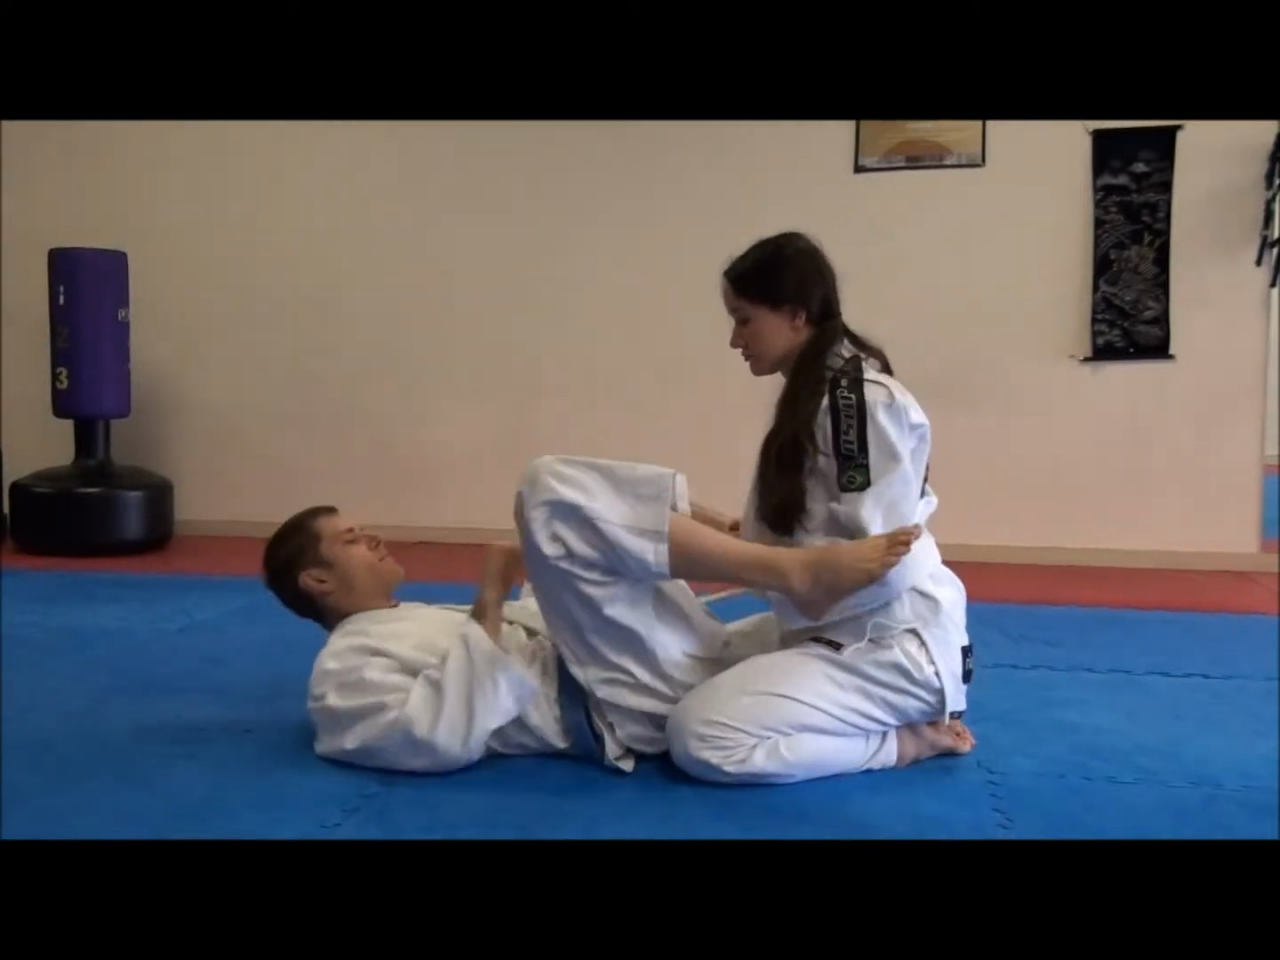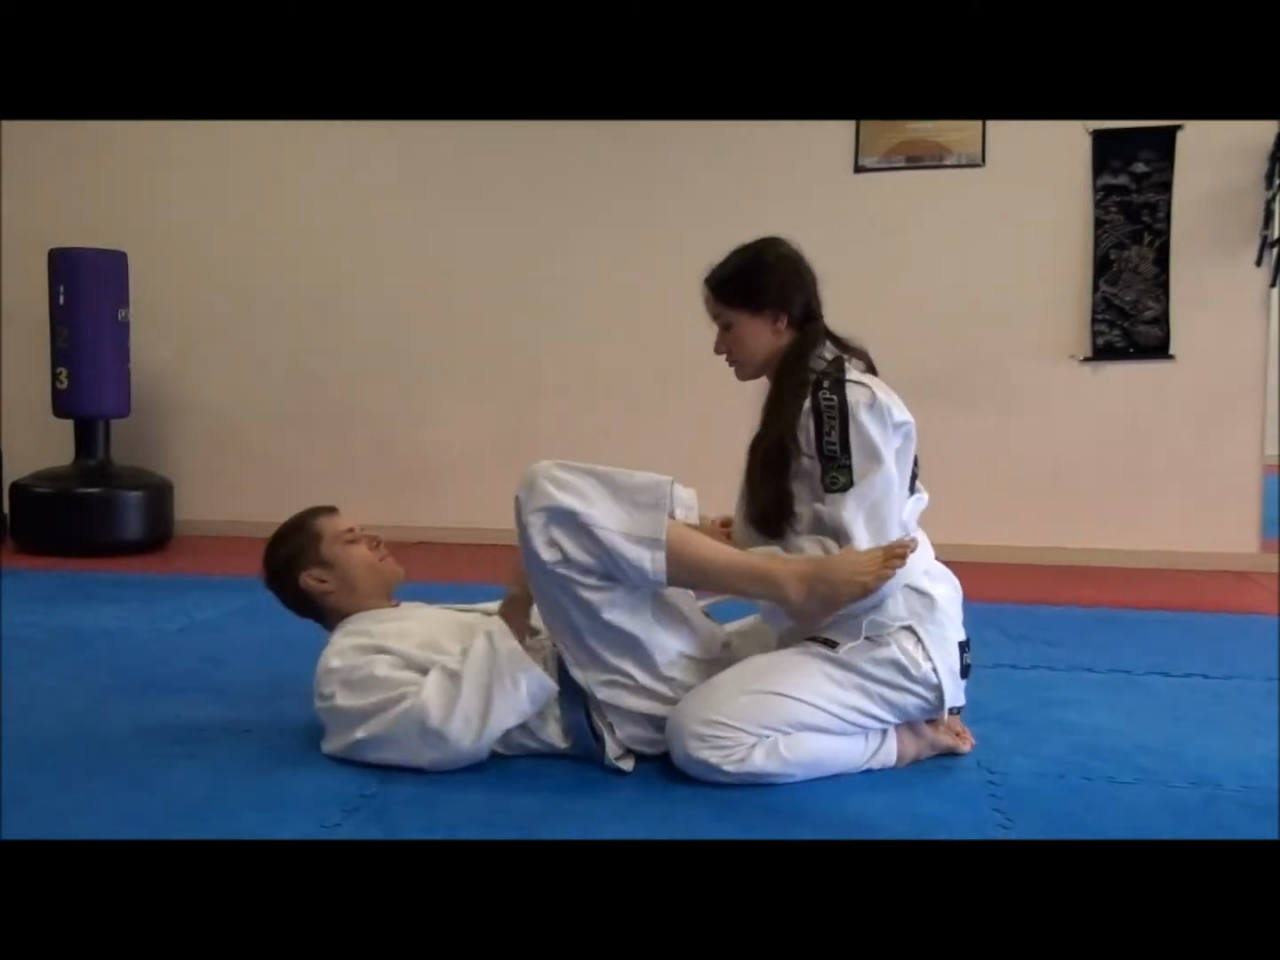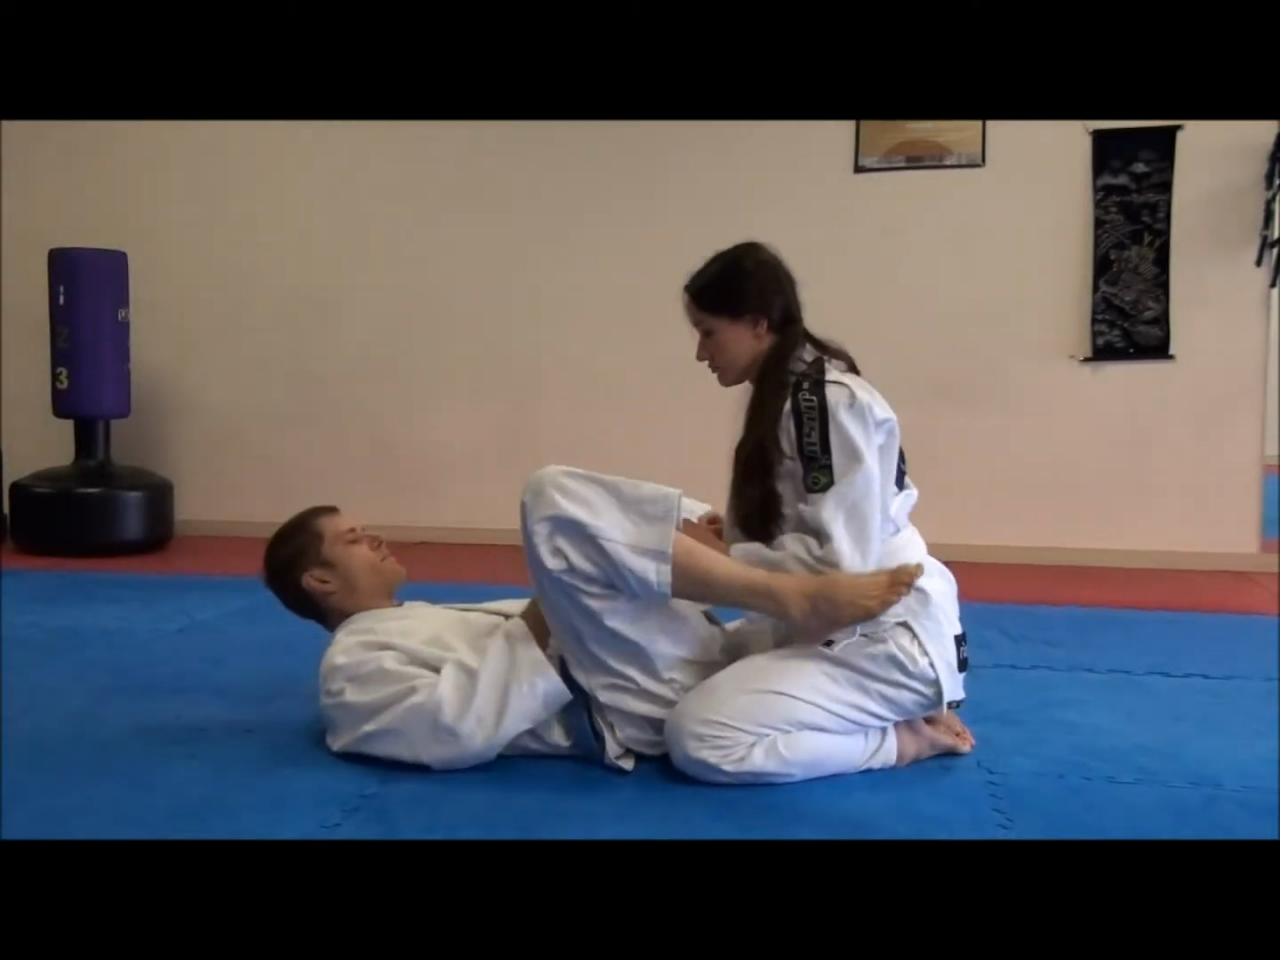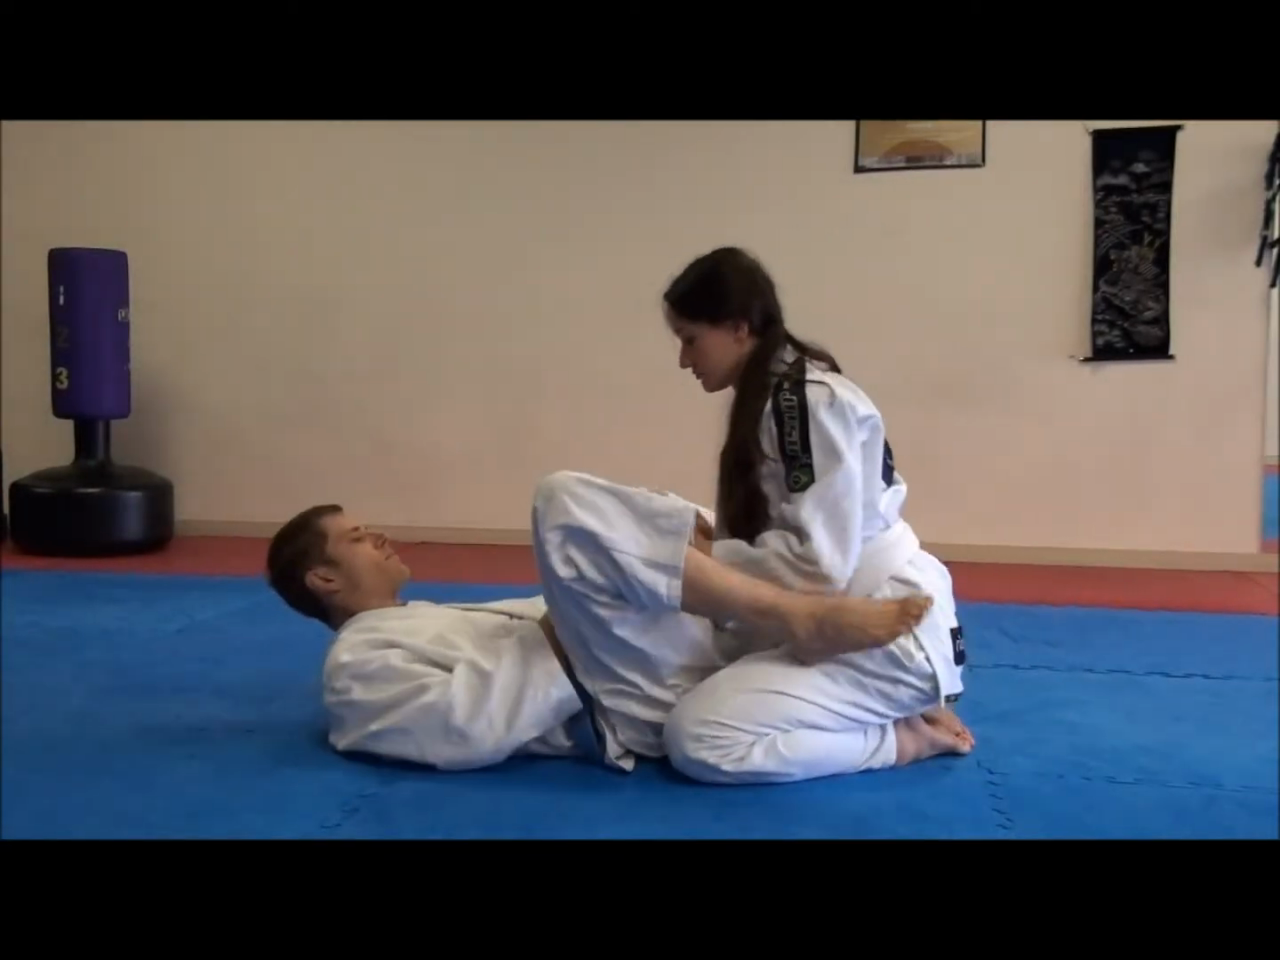
dt=0.1s
person 1, frame 1
left shoulder: (409, 624)
right shoulder: (345, 671)
right elbow: (442, 733)
right wrist: (489, 609)
right hip: (631, 704)
right knee: (551, 489)
right ankle: (794, 569)
person 1, frame 2
left shoulder: (408, 625)
right shoulder: (348, 670)
right elbow: (458, 725)
right wrist: (514, 612)
right hip: (633, 703)
right knee: (550, 496)
right ankle: (790, 579)
person 1, frame 3
left shoulder: (416, 623)
right shoulder: (353, 668)
right elbow: (462, 725)
right wrist: (538, 621)
right hip: (632, 704)
right knee: (556, 497)
right ankle: (794, 596)
person 1, frame 4
left shoulder: (422, 623)
right shoulder: (357, 667)
right elbow: (473, 725)
right wrist: (555, 631)
right hip: (632, 706)
right knee: (569, 508)
right ankle: (802, 615)
person 2, frame 1
left shoulder: (864, 401)
right shoulder: (813, 392)
right wrist: (743, 536)
left hip: (896, 643)
right hip: (848, 627)
left knee: (701, 738)
left ankle: (907, 739)
right ankle: (903, 718)
person 2, frame 2
left shoulder: (849, 401)
right shoulder: (803, 394)
right wrist: (735, 537)
left hip: (893, 640)
right hip: (844, 628)
left knee: (700, 737)
left ankle: (908, 738)
right ankle: (899, 718)
person 2, frame 3
left shoulder: (830, 401)
right shoulder: (786, 395)
left elbow: (839, 562)
left wrist: (721, 560)
right wrist: (725, 534)
left hip: (892, 637)
right hip: (840, 624)
left knee: (699, 737)
left ankle: (907, 739)
right ankle: (897, 716)
person 2, frame 4
left shoulder: (812, 401)
right shoulder: (776, 396)
left elbow: (820, 563)
left wrist: (705, 559)
right wrist: (711, 539)
left hip: (887, 635)
left knee: (697, 739)
left ankle: (906, 737)
right ankle: (889, 712)
